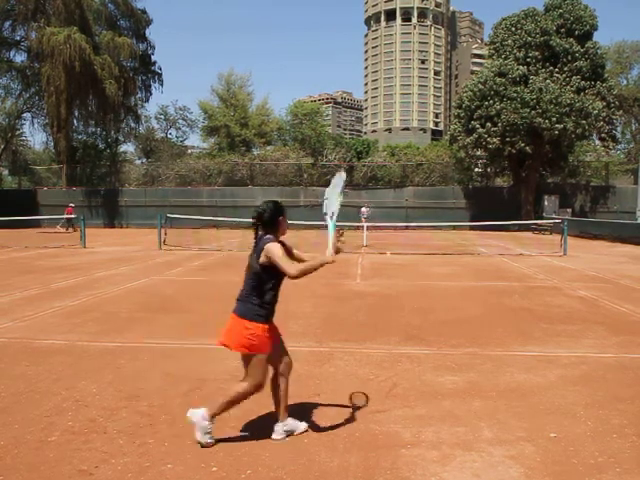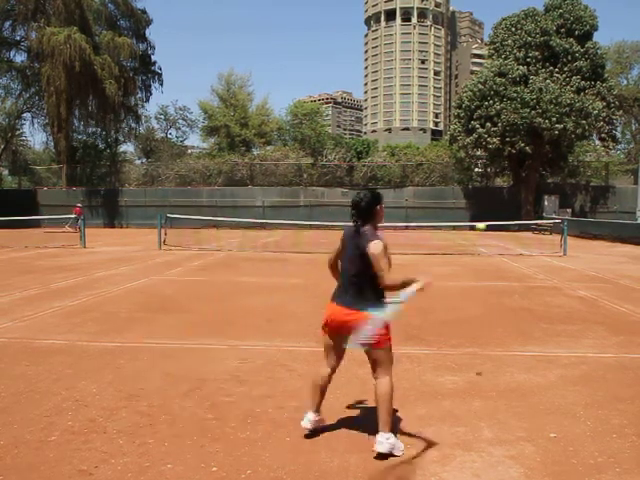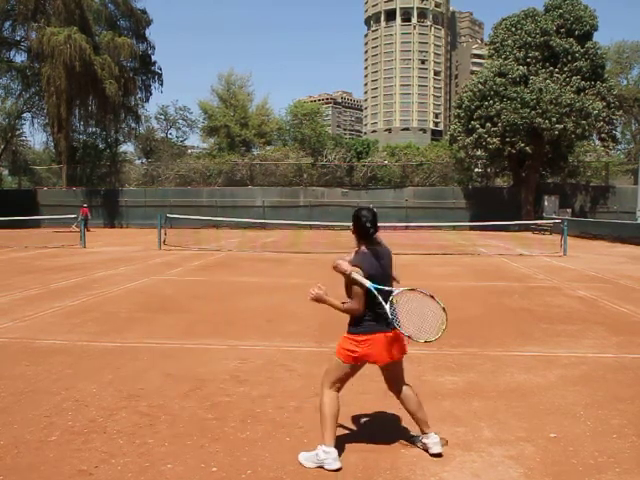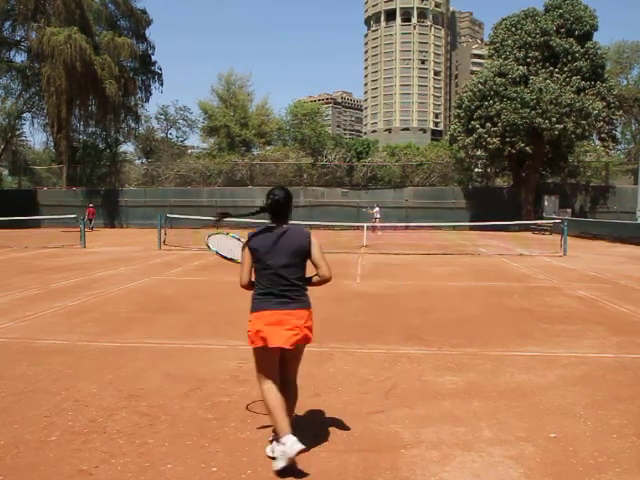
dt=0.5s
person 1, frame 1
left shoulder: (272, 243)
right shoulder: (272, 246)
left elbow: (301, 259)
right elbow: (294, 272)
left wrist: (329, 253)
right wrist: (324, 260)
left hip: (260, 320)
right hip: (251, 322)
left knee: (284, 366)
right knee: (255, 382)
left ankle: (282, 423)
right ankle: (205, 416)
person 1, frame 2
left shoulder: (349, 234)
right shoulder: (374, 242)
left elbow: (332, 265)
right elbow: (386, 283)
right wrist: (412, 282)
left hip: (338, 310)
right hip: (364, 315)
left knee: (329, 365)
right knee: (383, 374)
left ankle: (312, 416)
right ankle: (384, 436)
person 1, frame 3
left shoulder: (358, 262)
right shoulder: (382, 249)
left elbow: (357, 309)
left wrist: (326, 298)
right wrist: (346, 266)
left hip: (363, 336)
right hip: (390, 333)
left knee: (330, 388)
right knee: (400, 386)
left ankle: (327, 451)
right ankle: (429, 438)
person 1, frame 4
left shoulder: (253, 239)
right shoulder: (305, 236)
left elbow: (245, 282)
right elbow: (325, 275)
left hip: (264, 315)
right hip: (298, 314)
left knee: (268, 380)
right knee: (288, 378)
left ankle: (287, 440)
right ankle: (283, 438)
